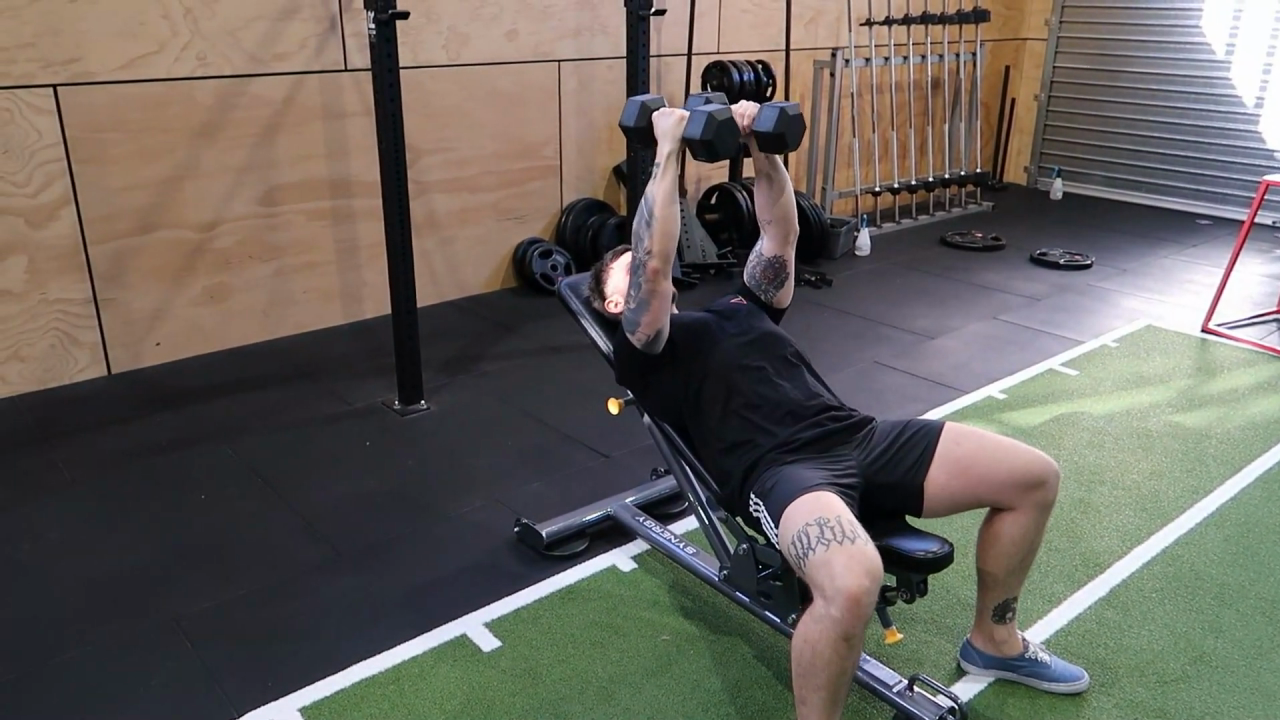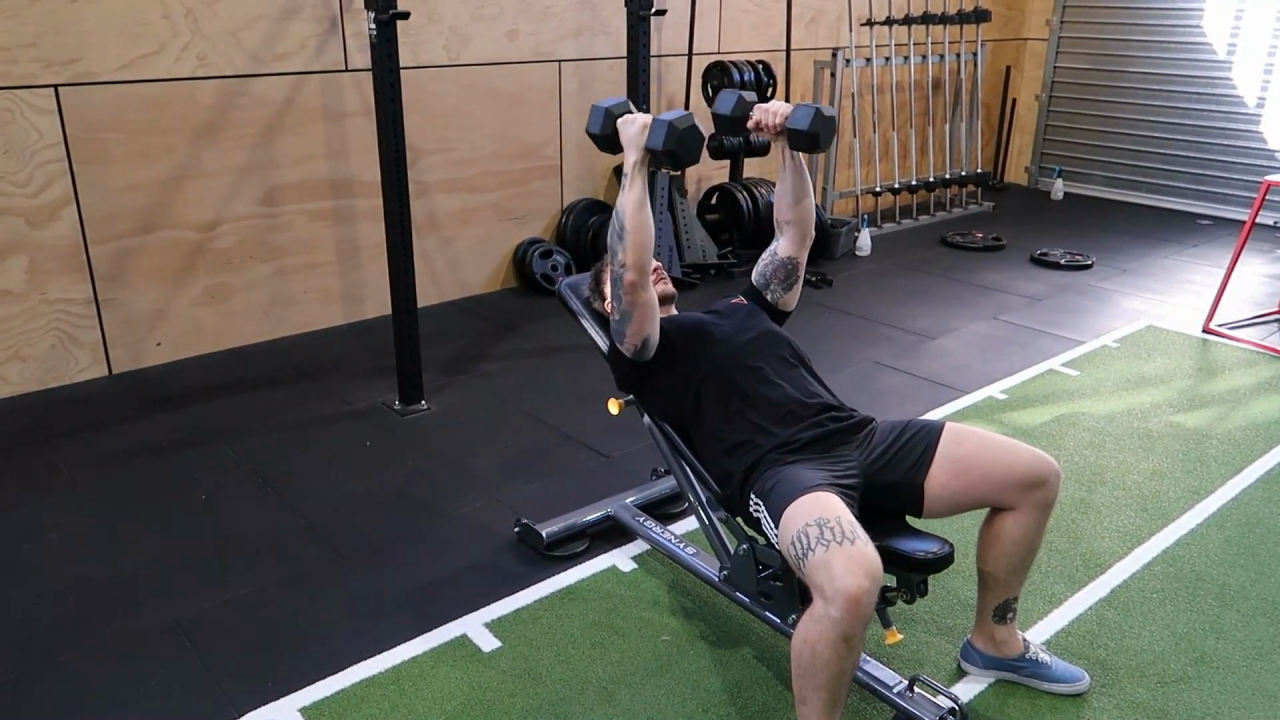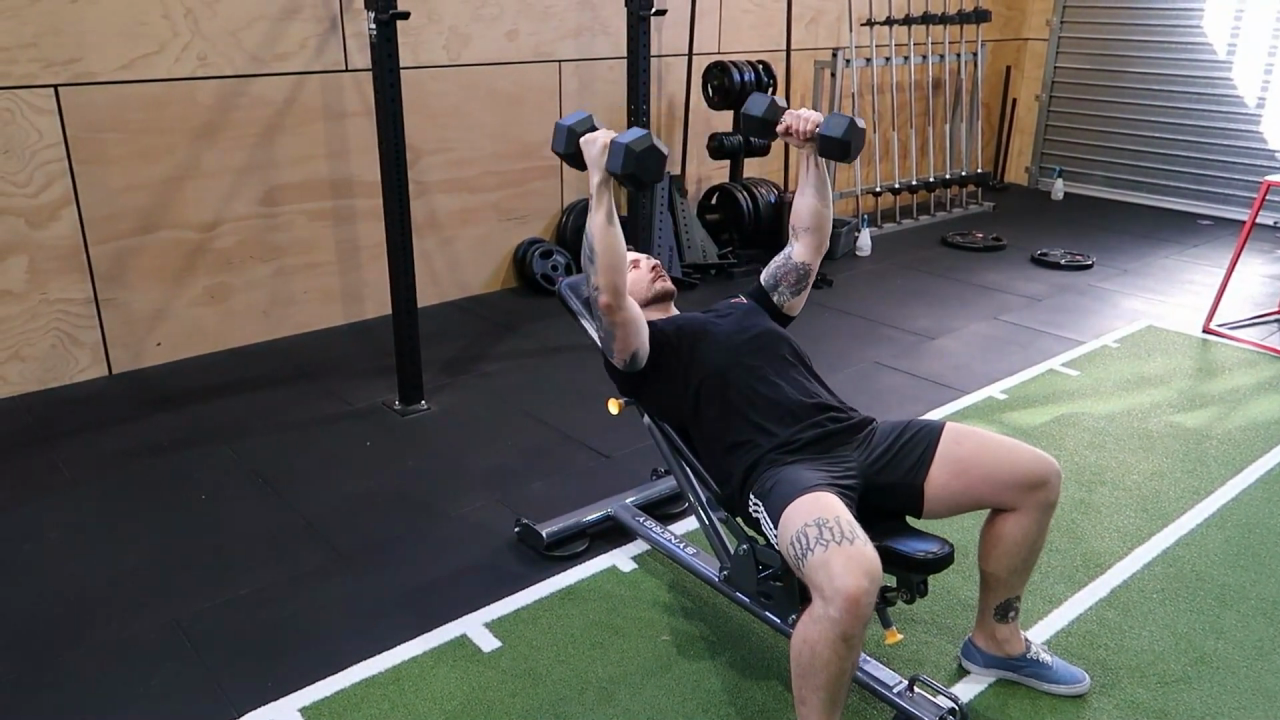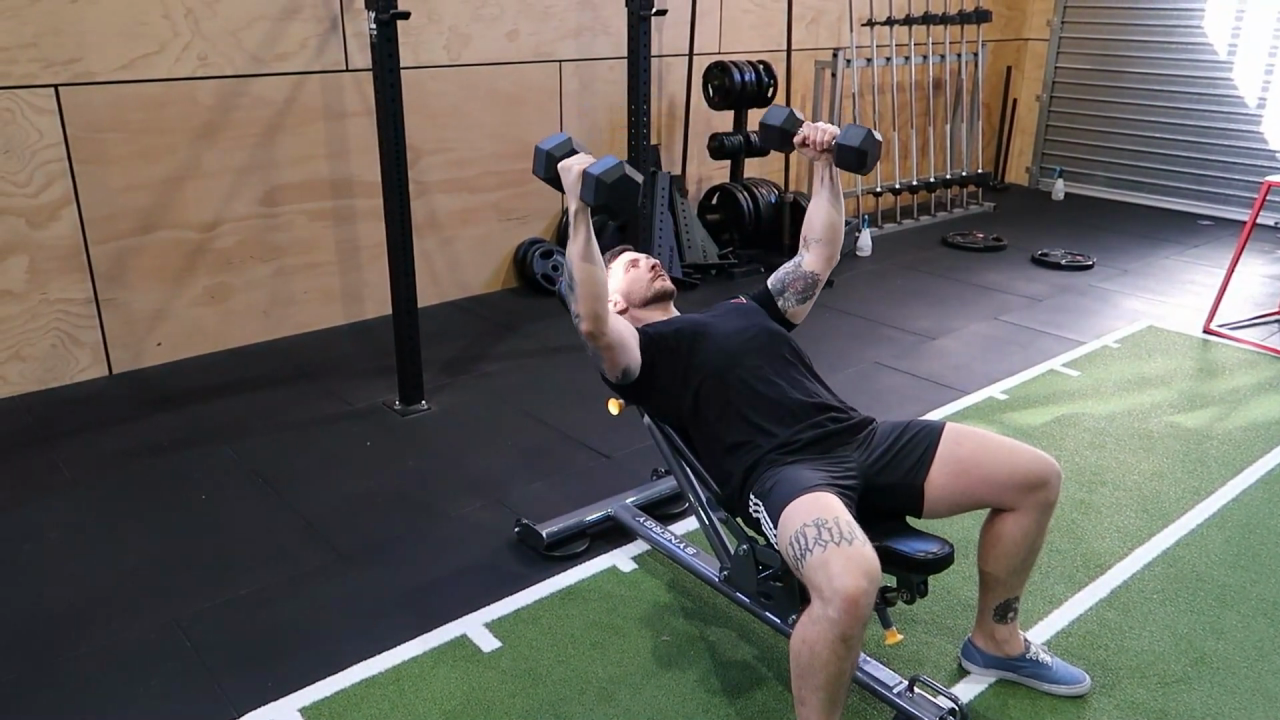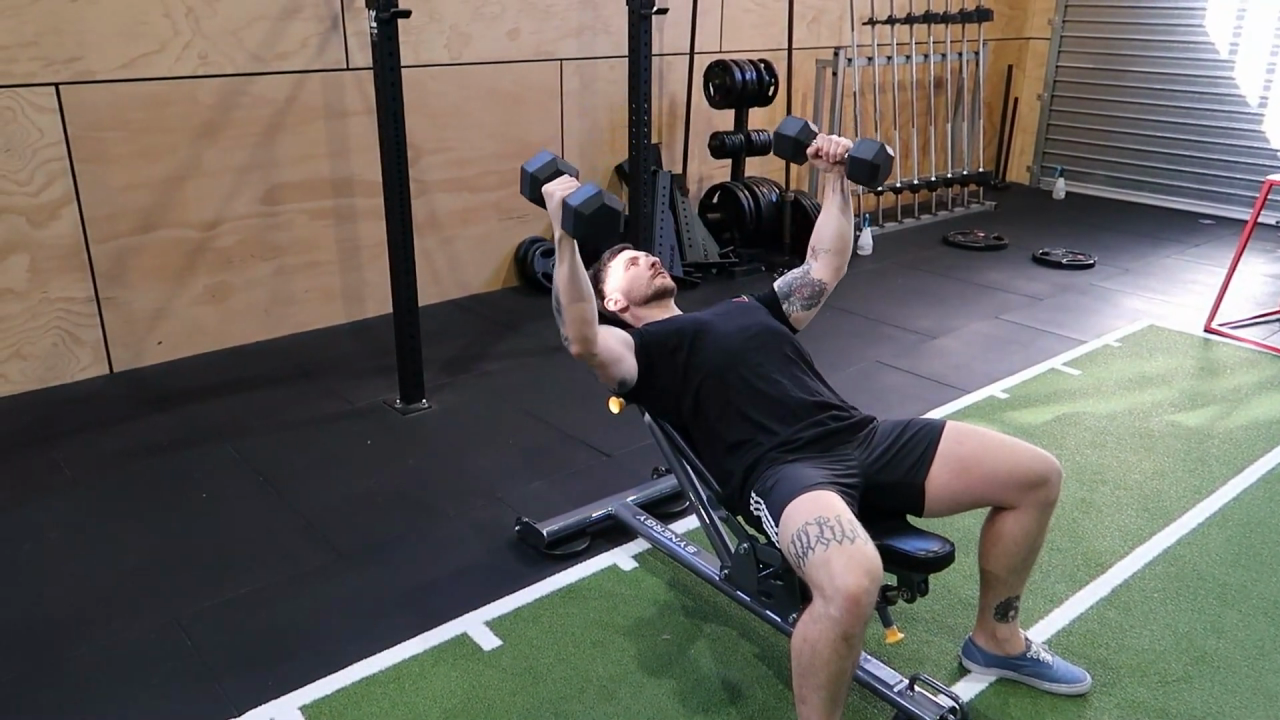
dt=0.2s
person 1, frame 1
left shoulder: (741, 306)
right shoulder: (644, 349)
left elbow: (780, 232)
right elbow: (655, 257)
left wrist: (759, 145)
right wrist: (668, 151)
left hip: (857, 438)
right hip: (778, 470)
left knee: (1035, 477)
right knee: (852, 583)
left ankle: (994, 640)
person 1, frame 2
left shoulder: (742, 307)
right shoulder: (640, 351)
left elbow: (794, 235)
right elbow: (633, 273)
left wrist: (784, 142)
right wrist: (636, 162)
left hip: (857, 439)
right hip: (778, 471)
left knee: (1036, 477)
right knee: (852, 584)
left ankle: (994, 641)
person 1, frame 3
left shoulder: (744, 306)
right shoulder: (639, 350)
left elbow: (808, 242)
right elbow: (607, 296)
left wrist: (807, 151)
right wrist: (601, 183)
left hip: (858, 438)
right hip: (779, 471)
left knee: (1037, 477)
right knee: (852, 583)
left ankle: (996, 640)
person 1, frame 4
left shoulder: (744, 307)
right shoulder: (640, 350)
left elbow: (818, 255)
right elbow: (593, 322)
left wrist: (823, 164)
right wrist: (580, 209)
left hip: (858, 438)
right hip: (779, 470)
left knee: (1037, 476)
right knee: (849, 586)
left ankle: (995, 641)
person 1, frame 5
left shoulder: (747, 306)
right shoulder: (640, 347)
left elbow: (824, 267)
right elbow: (583, 342)
left wrist: (834, 178)
right wrist: (566, 231)
left hip: (859, 436)
right hip: (780, 469)
left knee: (1037, 475)
right knee: (851, 584)
left ankle: (996, 639)
